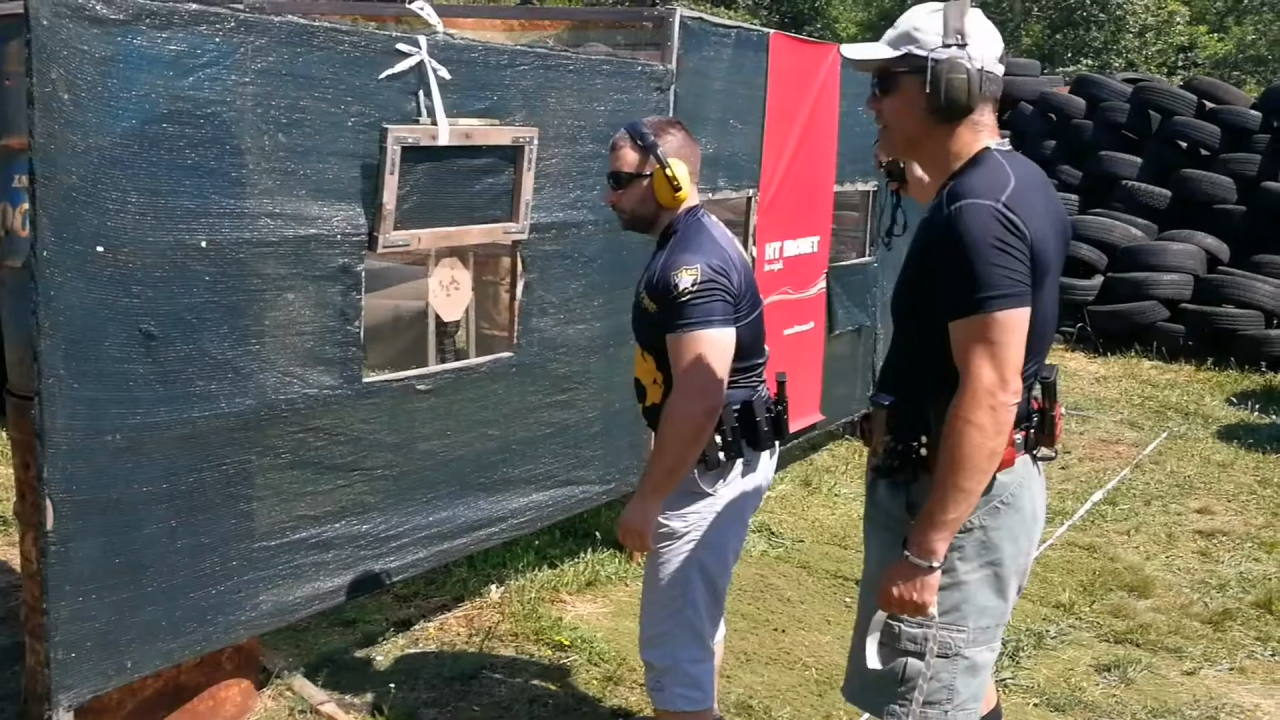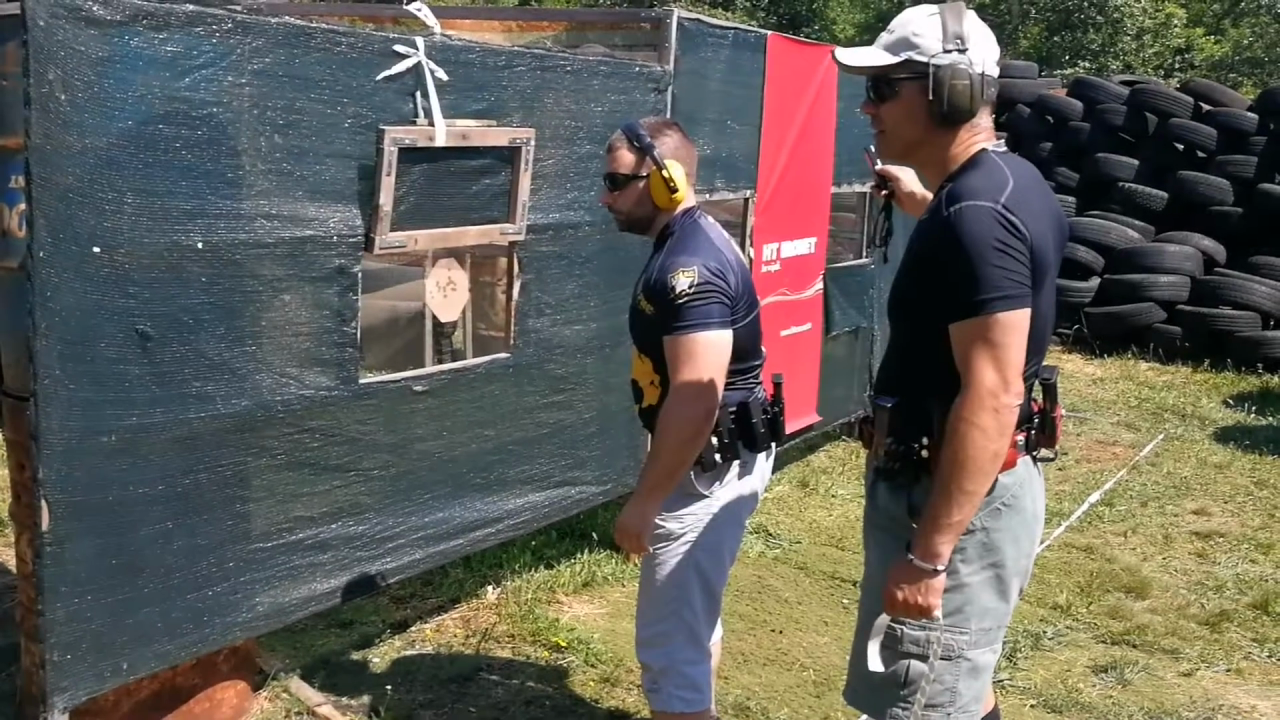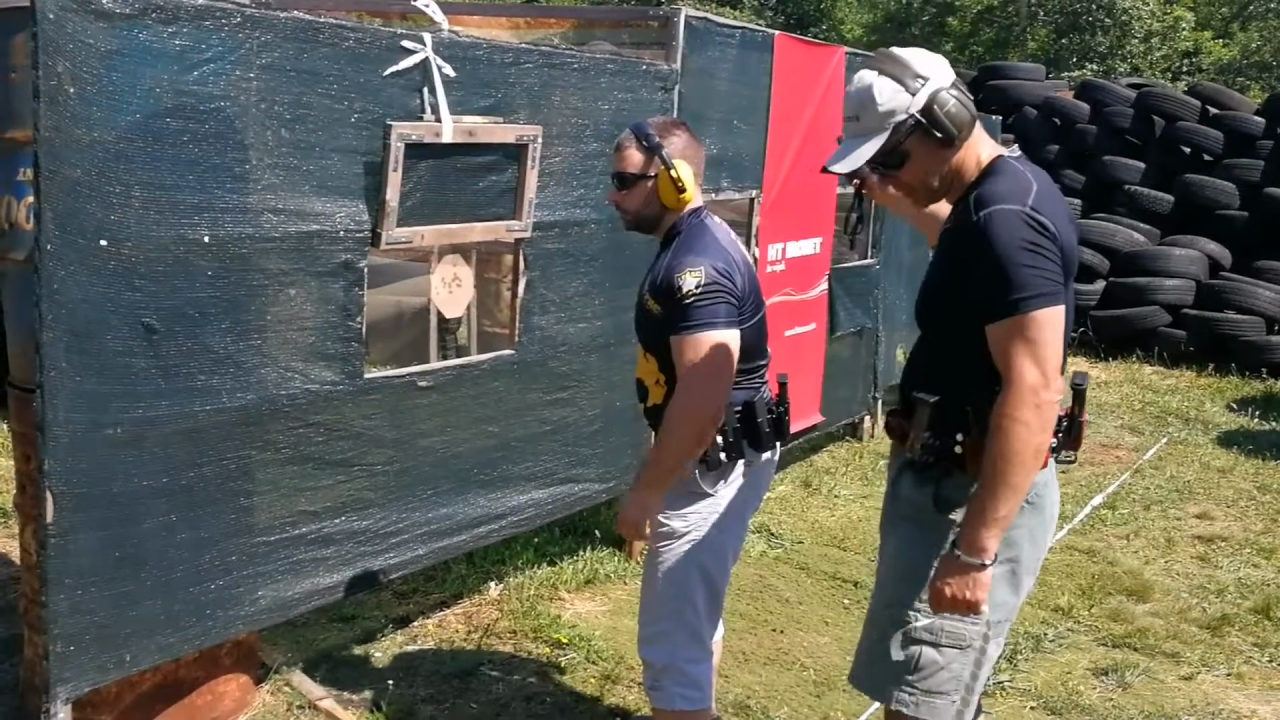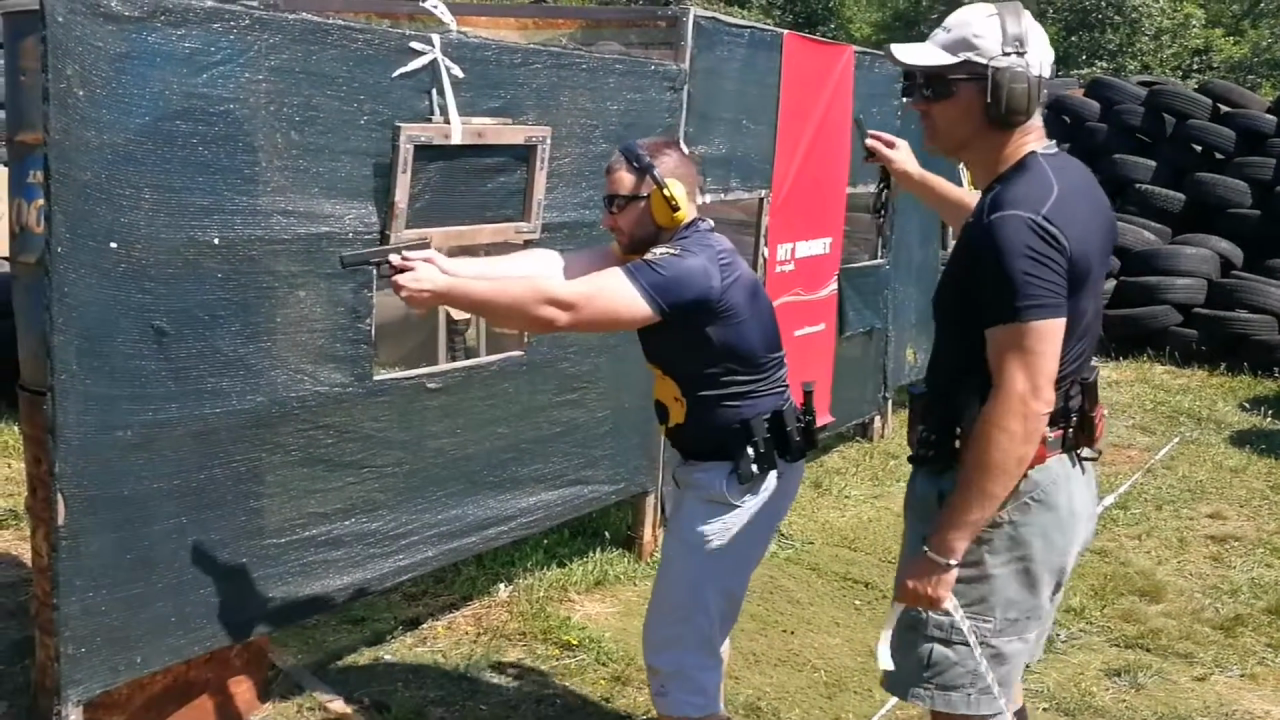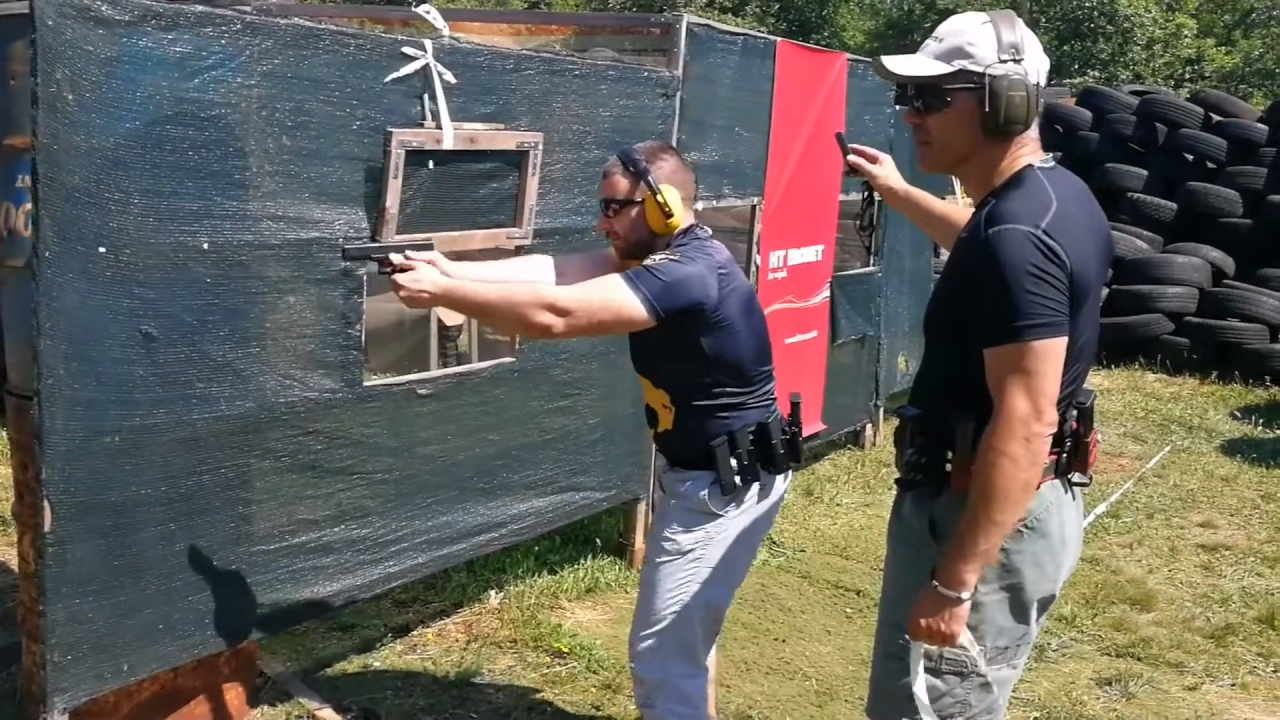
dt=1s
person 1, frame 1
left shoulder: (975, 210)
right shoulder: (1012, 179)
left elbow: (991, 394)
left wrist: (924, 550)
right wrist: (931, 194)
left hip: (953, 496)
right hip: (971, 484)
person 1, frame 2
left shoulder: (974, 213)
right shoulder: (1006, 181)
left elbow: (992, 395)
left wrist: (928, 554)
right wrist: (923, 205)
left hip: (955, 499)
right hip: (962, 485)
person 1, frame 3
left shoulder: (1006, 219)
right shoulder: (1008, 191)
left elbow: (1034, 394)
left wrist: (975, 550)
right wrist: (896, 200)
left hip: (969, 495)
right hip: (948, 479)
person 1, frame 4
left shoulder: (1018, 219)
right shoulder: (1062, 178)
left elbow: (1022, 401)
left wrist: (941, 547)
right wrist: (916, 180)
left hip: (1004, 495)
right hip: (1044, 479)
person 1, frame 5
left shoulder: (1019, 233)
right shoulder: (1058, 192)
left elbow: (1025, 424)
left wrist: (952, 581)
right wrist: (899, 195)
left hip: (989, 515)
right hip: (1029, 502)
person 2, frame 1
left shoulder: (691, 264)
right shoulder: (691, 241)
left elbow: (699, 398)
left wrist: (646, 499)
right wrist: (657, 483)
left hip: (710, 464)
right hip: (710, 457)
left knee: (672, 634)
right knee: (696, 612)
person 2, frame 2
left shoulder: (690, 265)
right shoulder: (689, 244)
left elbow: (697, 400)
left wrist: (644, 501)
right wrist: (655, 487)
left hip: (708, 467)
right hip: (709, 460)
left knee: (669, 639)
right knee: (693, 615)
person 2, frame 3
left shoulder: (696, 264)
right shoulder: (698, 240)
left elbow: (703, 401)
left wrist: (643, 489)
left hip: (711, 464)
right hip: (712, 458)
left knee: (672, 636)
right knee: (692, 612)
person 2, frame 4
left shoulder: (689, 267)
right shoulder: (665, 249)
left elbow: (559, 308)
right elbow: (556, 266)
left wrist: (442, 291)
right wrist: (448, 267)
left hip: (742, 473)
right hip: (711, 462)
left knee: (677, 640)
right knee: (699, 610)
person 2, frame 5
left shoulder: (686, 273)
right shoulder: (662, 255)
left elbow: (557, 313)
right elbow: (556, 275)
left wrist: (445, 292)
right wrist: (449, 269)
left hip: (726, 487)
right hip: (696, 472)
left knee: (659, 653)
right knee: (678, 616)
